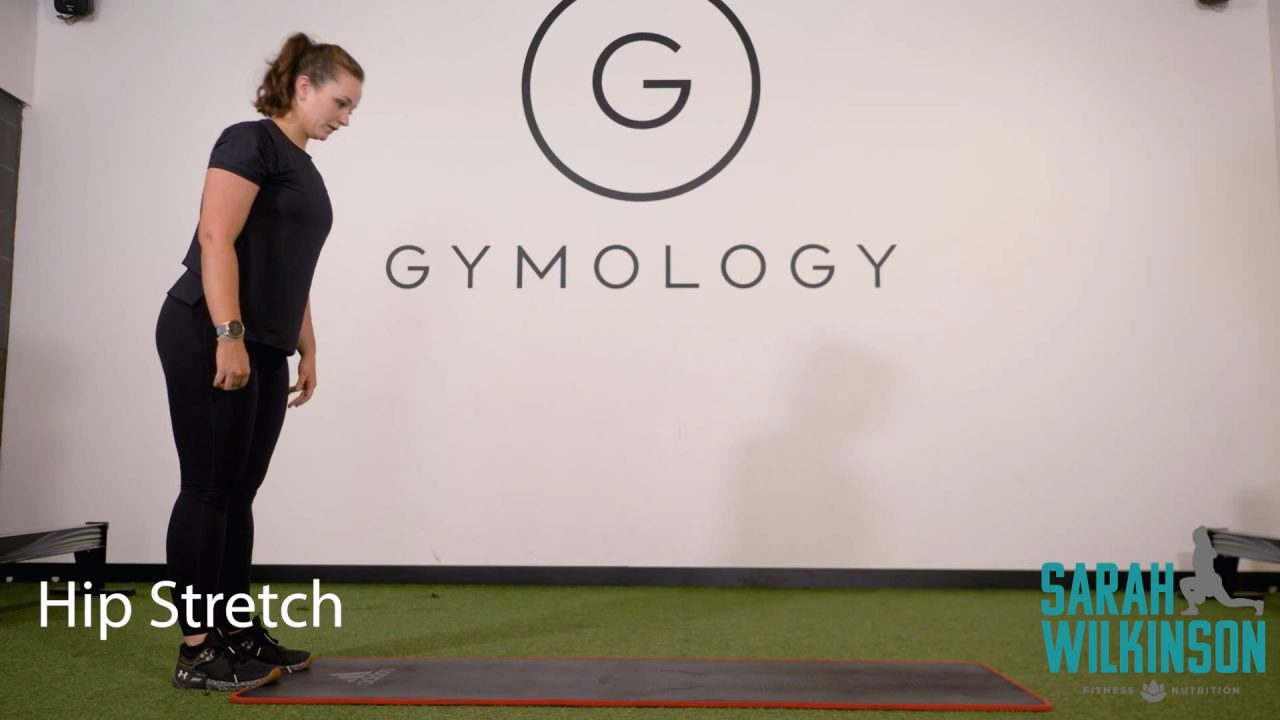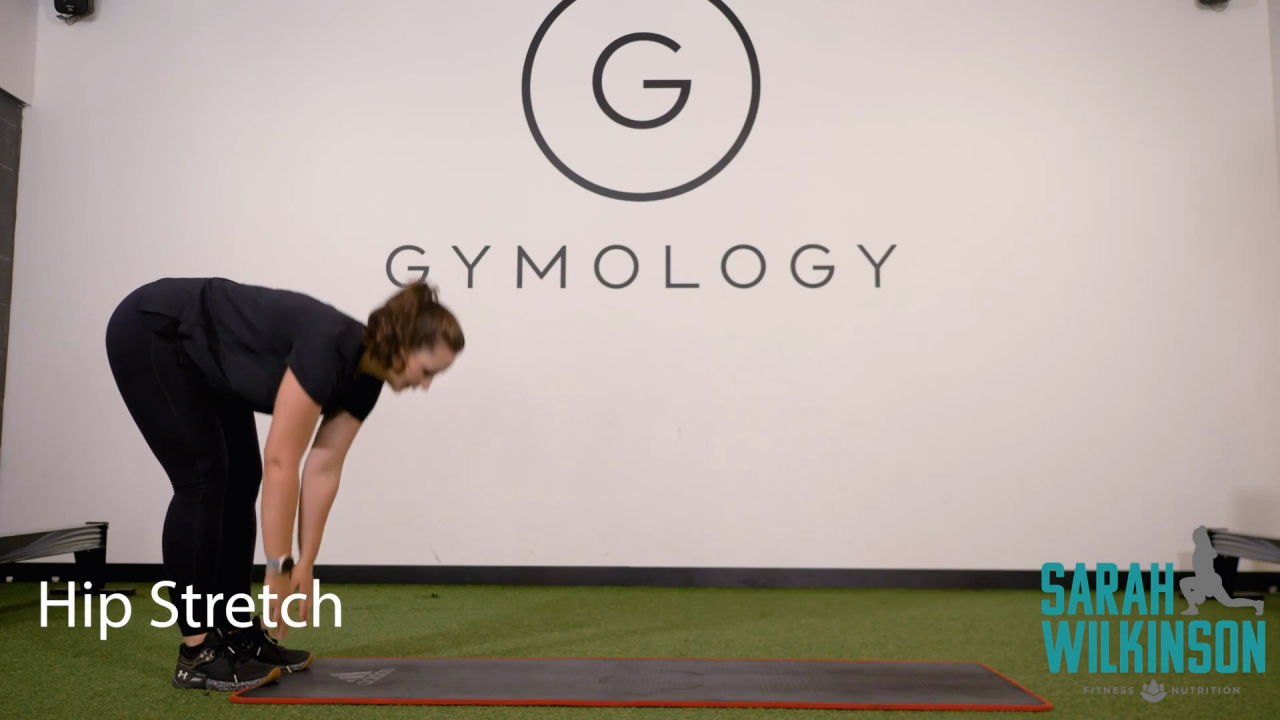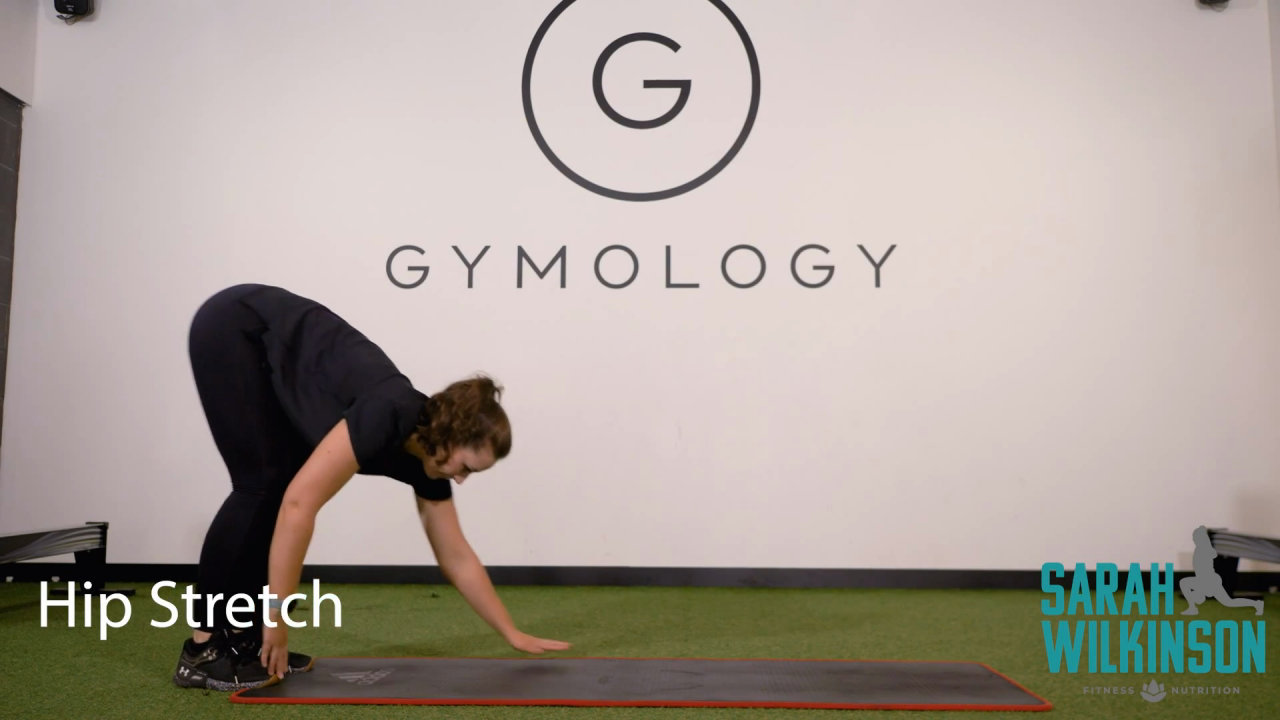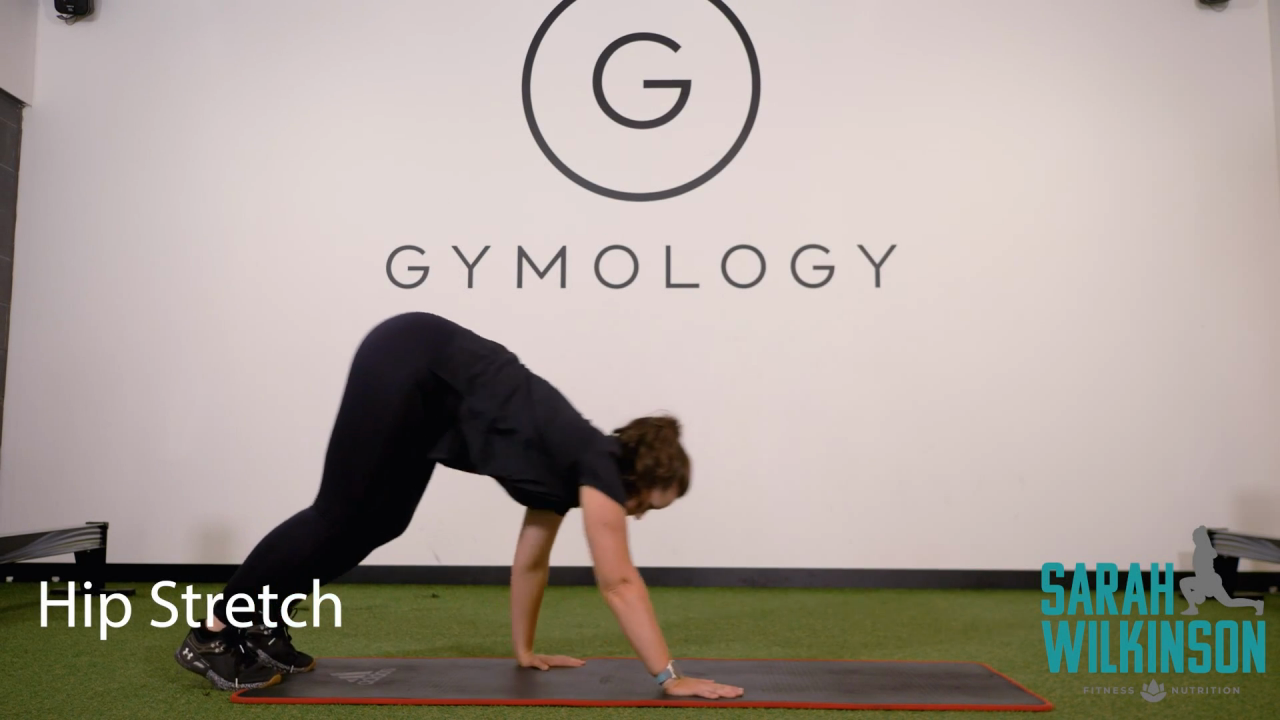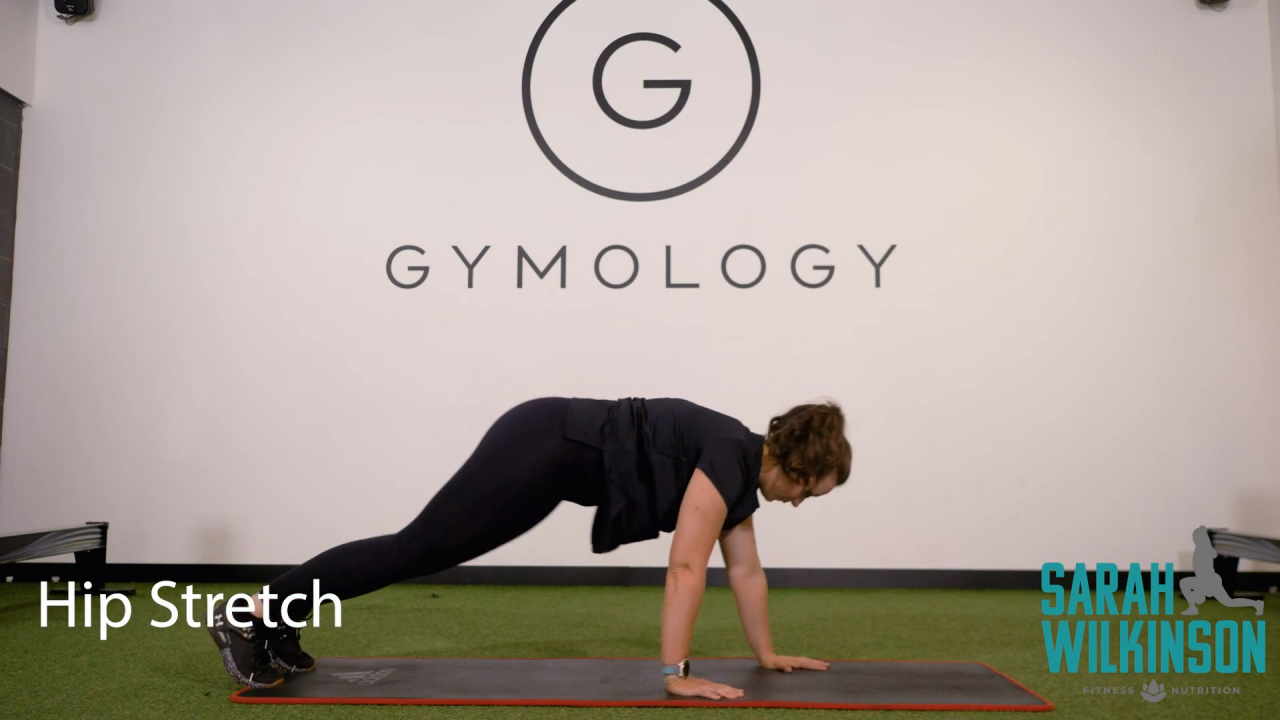
dt=0.7s
person 1, frame 1
left shoulder: (305, 172)
right shoulder: (249, 142)
right elbow: (215, 239)
left wrist: (306, 352)
right wrist: (229, 336)
left hip: (258, 346)
right hip: (205, 335)
left knee: (239, 489)
right knee: (209, 486)
left ankle: (235, 634)
right ankle: (196, 648)
person 1, frame 2
left shoulder: (365, 376)
right shoulder: (329, 349)
left elbow: (324, 467)
right elbow: (280, 461)
left wrist: (304, 567)
right wrist: (278, 569)
right hip: (149, 334)
left knee: (241, 479)
right knee: (205, 475)
left ankle: (235, 633)
right ankle: (197, 650)
person 1, frame 3
left shoulder: (425, 456)
right shoulder: (387, 418)
left elbow: (456, 555)
right elbow: (297, 504)
left wrist: (513, 635)
right wrist: (279, 612)
left hip: (278, 353)
right hip: (234, 328)
left knee: (283, 490)
right knee: (263, 486)
left ankle: (242, 632)
right ankle: (203, 648)
person 1, frame 4
left shoulder: (572, 470)
right shoulder: (602, 467)
left elbow: (531, 562)
right elbow: (620, 582)
left wrist: (525, 652)
right wrist: (670, 678)
left hip: (426, 380)
right hip: (411, 362)
left knee: (382, 521)
right knee: (342, 514)
left ankle: (260, 628)
right ankle: (211, 633)
person 1, frame 5
left shoulder: (743, 481)
right shoulder: (731, 456)
left elbow: (745, 571)
right elbow: (684, 567)
left wrist: (766, 654)
right wrist: (675, 674)
left hip: (557, 464)
right hip: (545, 445)
left knee: (429, 553)
right knee: (417, 549)
left ankle: (278, 623)
right ankle: (250, 615)
